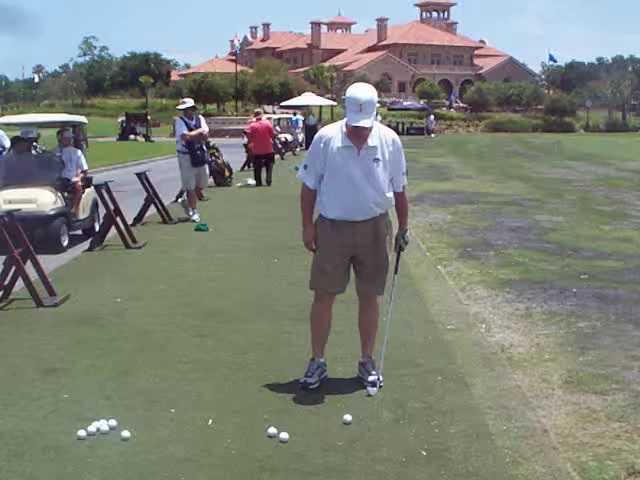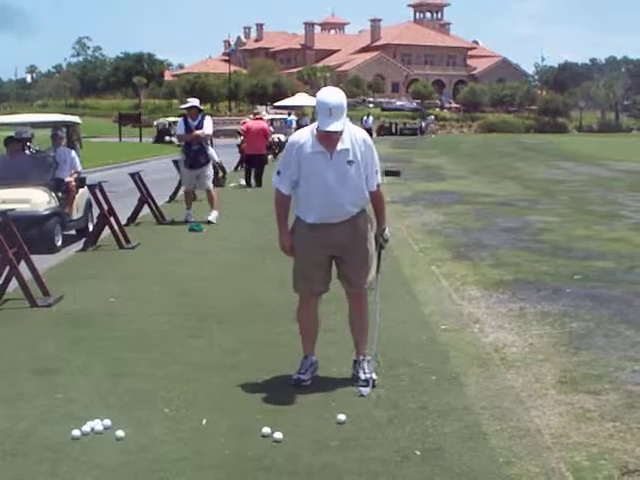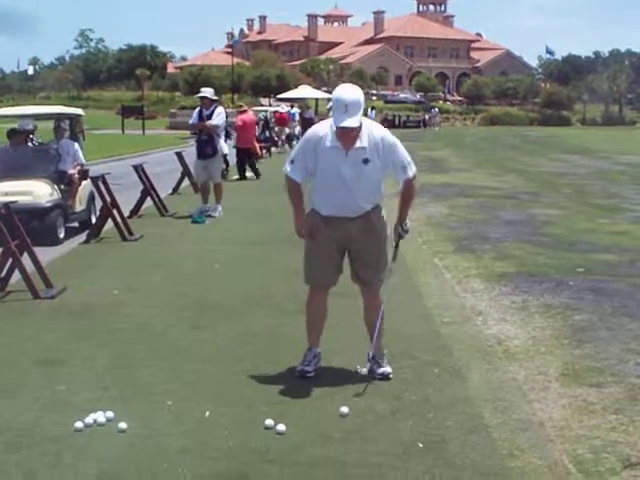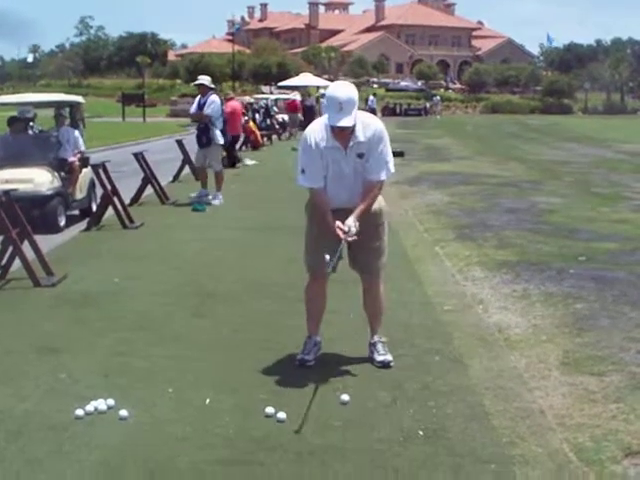
dt=0.7s
person 1, frame 1
left shoulder: (390, 140)
right shoulder: (325, 138)
left elbow: (399, 189)
right elbow: (309, 186)
left wrist: (403, 228)
right wrist: (307, 225)
left hip: (374, 228)
right hip: (332, 228)
left knee: (369, 297)
right knee: (323, 296)
left ankle: (367, 360)
right ankle: (317, 361)
person 1, frame 2
left shoulder: (361, 140)
right shoulder: (297, 143)
left elbow: (374, 188)
right elbow: (283, 190)
left wrist: (382, 225)
right wrist: (283, 230)
left hip: (353, 226)
right hip: (311, 230)
left knee: (357, 294)
right knee: (308, 297)
left ankle: (361, 358)
right ankle: (308, 359)
person 1, frame 3
left shoulder: (381, 138)
right shoulder: (315, 137)
left elbow: (409, 178)
right elbow: (293, 176)
left wrist: (402, 219)
right wrist: (299, 215)
left hip: (368, 222)
right hip: (324, 222)
left knee: (372, 289)
right knee: (318, 288)
left ankle: (377, 353)
right ankle: (312, 351)
person 1, frame 4
left shoulder: (374, 129)
right shoulder: (312, 136)
left elbow: (376, 182)
right elbow: (315, 189)
left wrist: (355, 217)
right wrist: (331, 223)
left hip: (366, 209)
right hip: (325, 210)
left knee: (372, 277)
right knee: (317, 276)
left ankle: (376, 340)
right ankle: (312, 339)
person 2, frame 1
left shoulder: (200, 118)
right shoulder: (179, 121)
left elbow: (205, 135)
right elbow: (186, 137)
left wrist: (192, 135)
right wrist: (199, 131)
right hip: (186, 157)
left knee: (201, 184)
right knee: (190, 186)
left ankle: (186, 201)
right ankle: (195, 212)
person 2, frame 2
left shoulder: (206, 119)
right shoulder: (183, 121)
left elbow: (205, 137)
right elbow: (180, 138)
left wrist: (190, 136)
right wrist: (197, 133)
left hip: (204, 157)
right hip: (188, 158)
left knee: (208, 186)
right knee: (188, 188)
left ankle: (214, 212)
right ankle: (189, 212)
person 2, frame 3
left shoulder: (219, 110)
right shoulder: (198, 111)
left elbow: (213, 127)
right elbow: (192, 126)
left wrist: (201, 125)
right wrist: (205, 124)
left hip: (215, 150)
right hip: (201, 149)
left knee: (216, 180)
right knee: (202, 180)
left ankle: (218, 207)
right ankle: (205, 206)
person 2, frame 4
left shoulder: (213, 99)
right shoulder: (199, 98)
left elbow: (206, 118)
right elbow: (192, 115)
left wrist: (197, 115)
right wrist: (201, 114)
left hip: (213, 138)
right hip: (203, 137)
left knee: (217, 167)
right knee: (200, 165)
left ankle: (218, 195)
right ankle: (204, 191)
